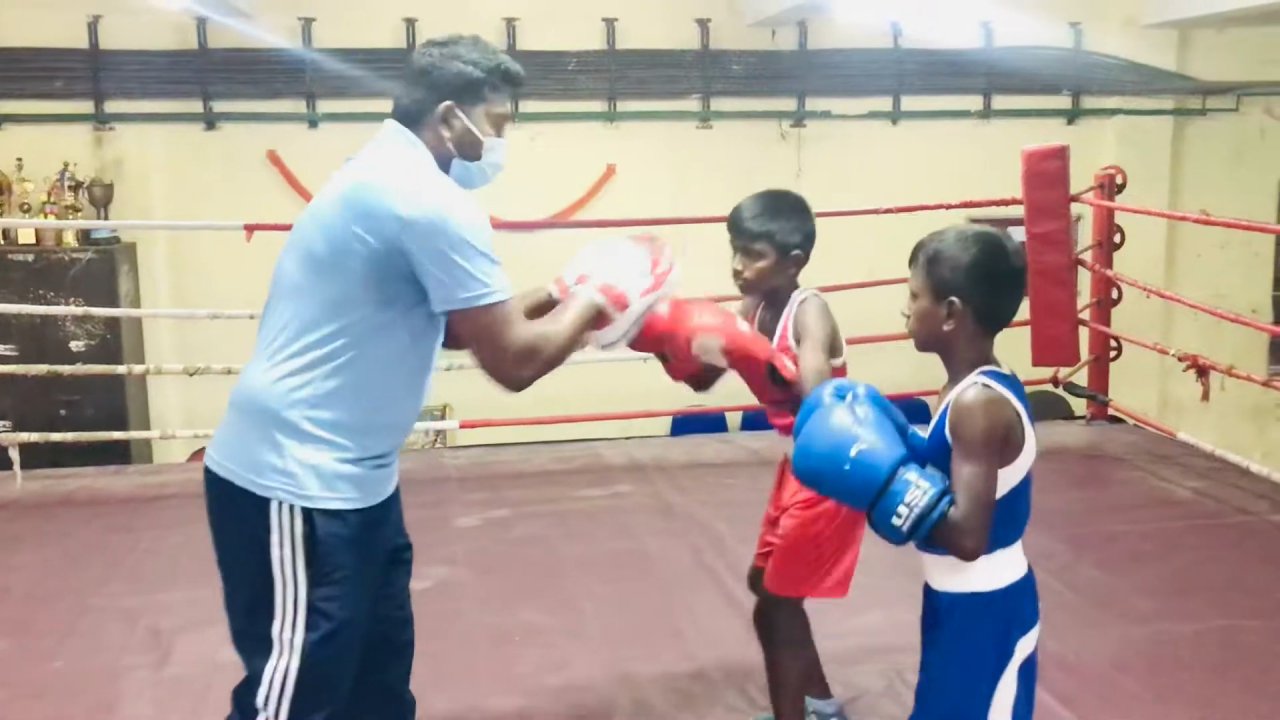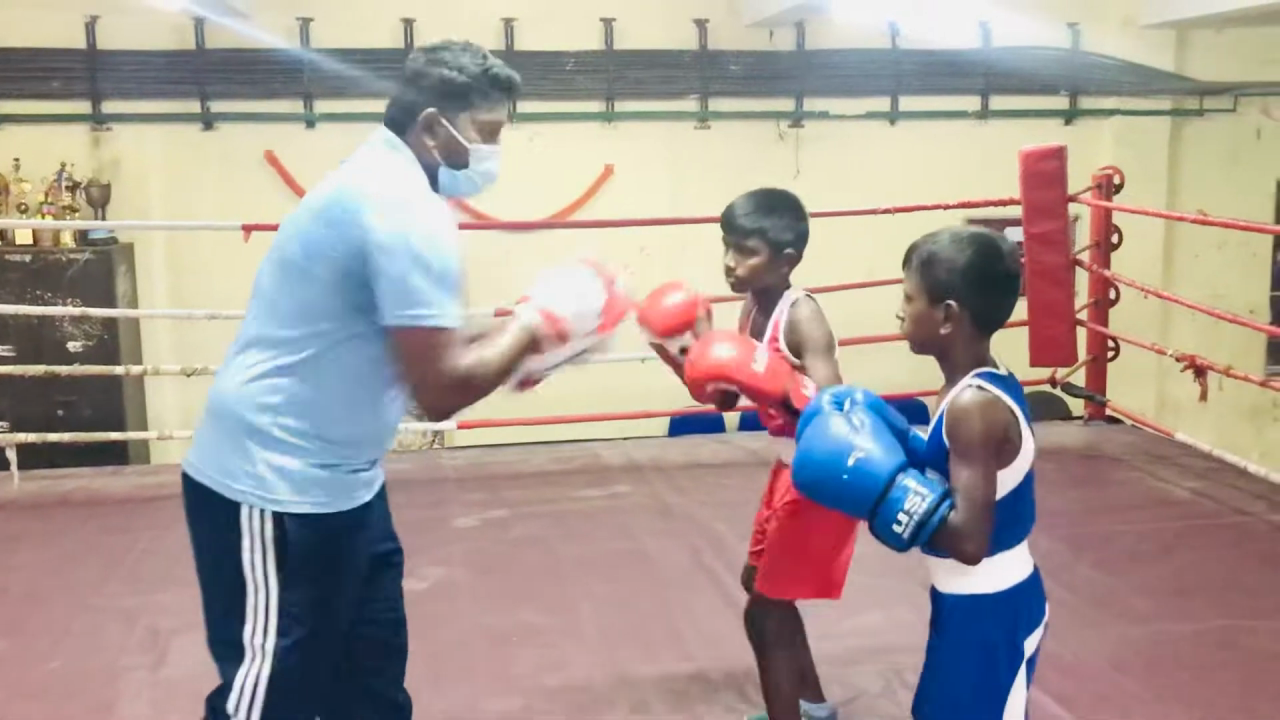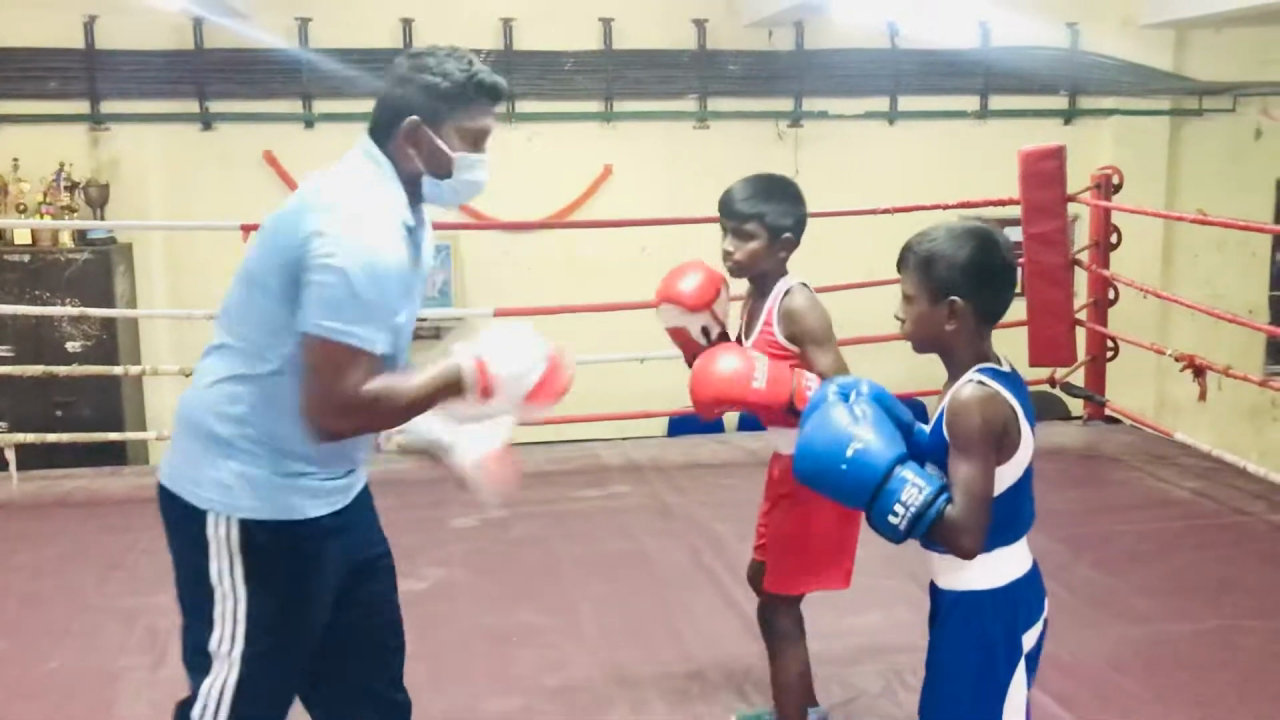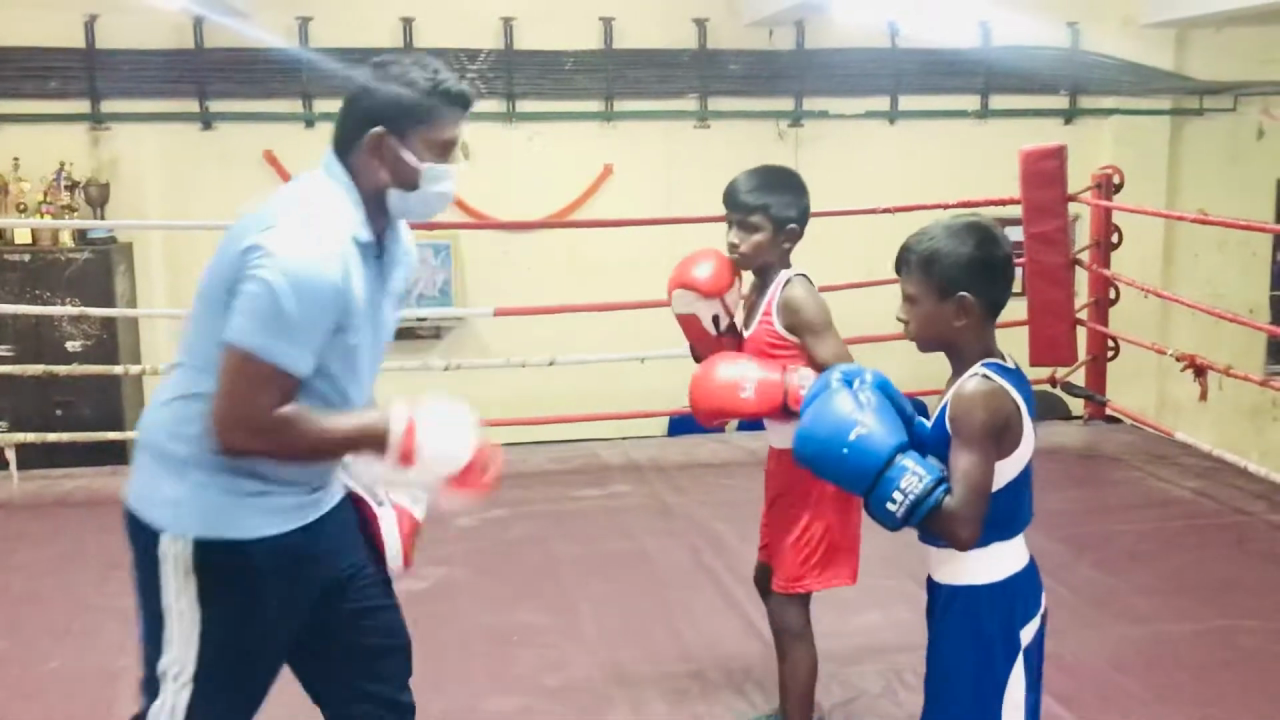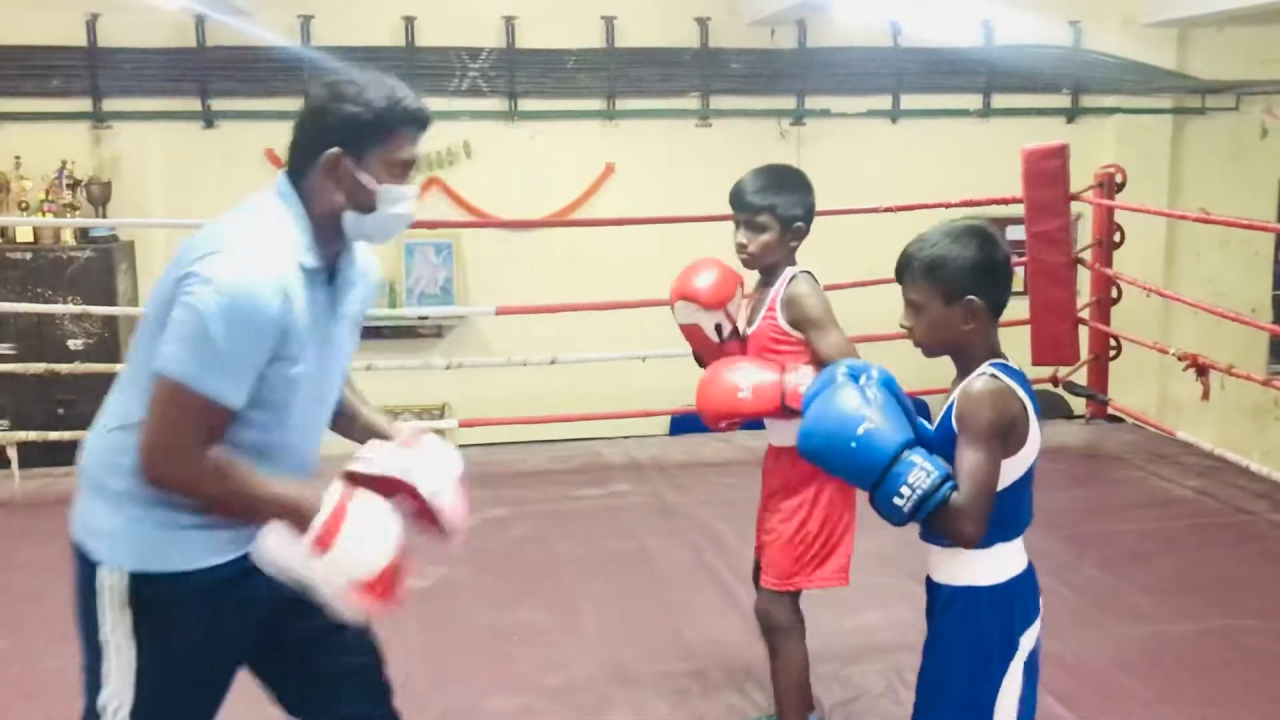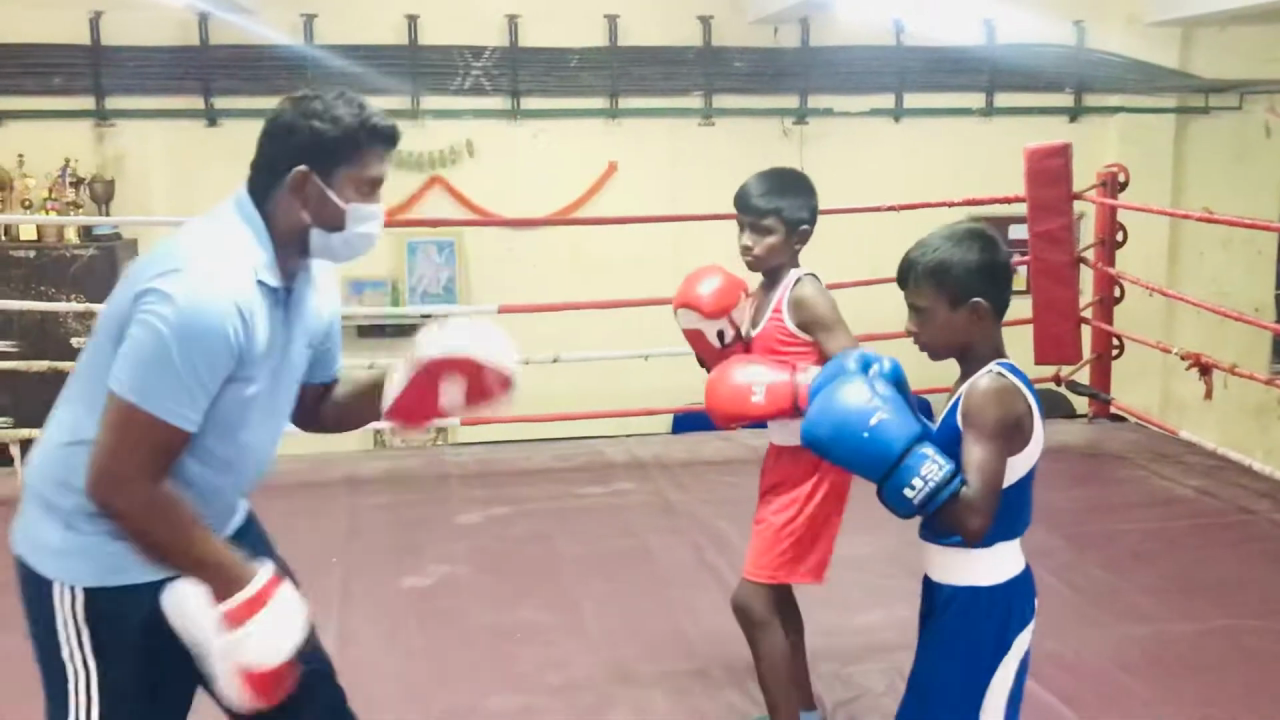
dt=0.1s
person 1, frame 1
left shoulder: (391, 178)
right shoulder: (429, 202)
left elbow: (426, 323)
right elbow: (510, 364)
left wrist: (544, 303)
right wrist: (597, 300)
left hip: (349, 481)
right hip: (299, 488)
person 1, frame 2
left shoulder: (380, 187)
right shoulder: (406, 212)
right elbow: (441, 387)
left wrist: (515, 327)
right wrist: (535, 325)
left hip: (336, 486)
right hip: (273, 493)
person 1, frame 3
left shoulder: (393, 213)
right shoulder: (361, 229)
right elbow: (336, 409)
left wrist: (457, 377)
right wrist: (464, 373)
left hip: (330, 495)
right hip: (250, 501)
person 1, frame 4
left shoulder: (385, 235)
right shoulder: (307, 247)
right elbow: (242, 427)
left wrist: (379, 429)
right wrist: (387, 434)
left hip: (310, 508)
right hip: (212, 523)
person 1, frame 5
left shoulder: (350, 260)
right shoulder: (245, 275)
right elbow: (166, 459)
left wrist: (386, 437)
right wrist: (314, 513)
left hip: (261, 534)
right hip: (158, 546)
person 1, frame 6
left shoulder: (307, 279)
right shoulder: (208, 294)
left elbow: (313, 406)
right elbow: (118, 483)
left wrist: (398, 389)
right wrist: (233, 586)
left hip: (214, 536)
right hip: (107, 567)
person 2, frame 1
left shoulder: (810, 313)
right shoulder: (753, 307)
left elbow: (809, 399)
right elbow: (701, 376)
left wrist: (748, 354)
right wrist: (663, 342)
right hip: (797, 468)
left knee: (774, 609)
right knee: (766, 584)
person 2, frame 2
left shoulder: (803, 318)
right shoulder: (751, 308)
right elbow: (724, 396)
left wrist: (768, 381)
right wrist: (684, 355)
right hip: (791, 470)
left knee: (765, 612)
right knee: (759, 583)
person 2, frame 3
left shoulder: (796, 306)
right shoulder: (751, 299)
right elbow: (735, 382)
left wrist: (775, 387)
right wrist: (701, 341)
right hip: (789, 464)
left knee: (778, 610)
right knee: (764, 579)
person 2, frame 4
left shoulder: (796, 296)
right shoulder: (756, 291)
right elbow: (742, 377)
left wrist: (772, 389)
right wrist: (713, 333)
right hip: (786, 458)
left knee: (787, 608)
right knee: (770, 581)
person 2, frame 5
left shoulder: (799, 293)
right shoulder: (759, 294)
right elbow: (745, 372)
left wrist: (774, 389)
right wrist: (714, 336)
left hip: (813, 463)
right hip: (784, 458)
left knee: (774, 606)
right knee: (773, 590)
person 2, frame 6
left shoulder: (805, 295)
right shoulder: (760, 295)
right elbow: (747, 374)
left wrist: (785, 390)
right wrist: (717, 342)
left hip: (813, 462)
right hip: (784, 458)
left knee: (753, 600)
right knee: (772, 592)
person 3, frame 1
left shoulder: (977, 404)
right shoulder: (984, 388)
left elbow: (969, 536)
left wrist: (882, 477)
right wrist: (896, 442)
left hip: (983, 612)
right hip: (966, 604)
person 3, frame 2
left shoulder: (974, 406)
right shoulder: (984, 389)
left elbow: (970, 539)
left wrist: (882, 484)
right wrist: (897, 446)
left hip: (989, 612)
right hip: (973, 605)
person 3, frame 3
left shoulder: (974, 400)
right shoulder: (988, 384)
left elbow: (966, 534)
left wrist: (880, 475)
right wrist: (901, 439)
left hip: (988, 608)
right hip: (977, 598)
person 3, frame 4
left shoulder: (978, 394)
right shoulder: (992, 378)
left elbow: (962, 525)
left wrist: (880, 463)
right wrist: (901, 431)
left hip: (986, 602)
right hip: (975, 595)
person 3, frame 5
left shoulder: (985, 395)
right shoulder: (987, 383)
left elbow: (966, 523)
left wrist: (885, 459)
right wrist: (896, 431)
left hip: (984, 606)
right hip: (968, 598)
person 3, frame 6
left shoulder: (991, 393)
right shoulder: (988, 382)
left elbow: (974, 517)
right elbow: (955, 469)
left wrist: (892, 453)
right wrist: (901, 430)
left hip: (981, 605)
right hip: (964, 597)
